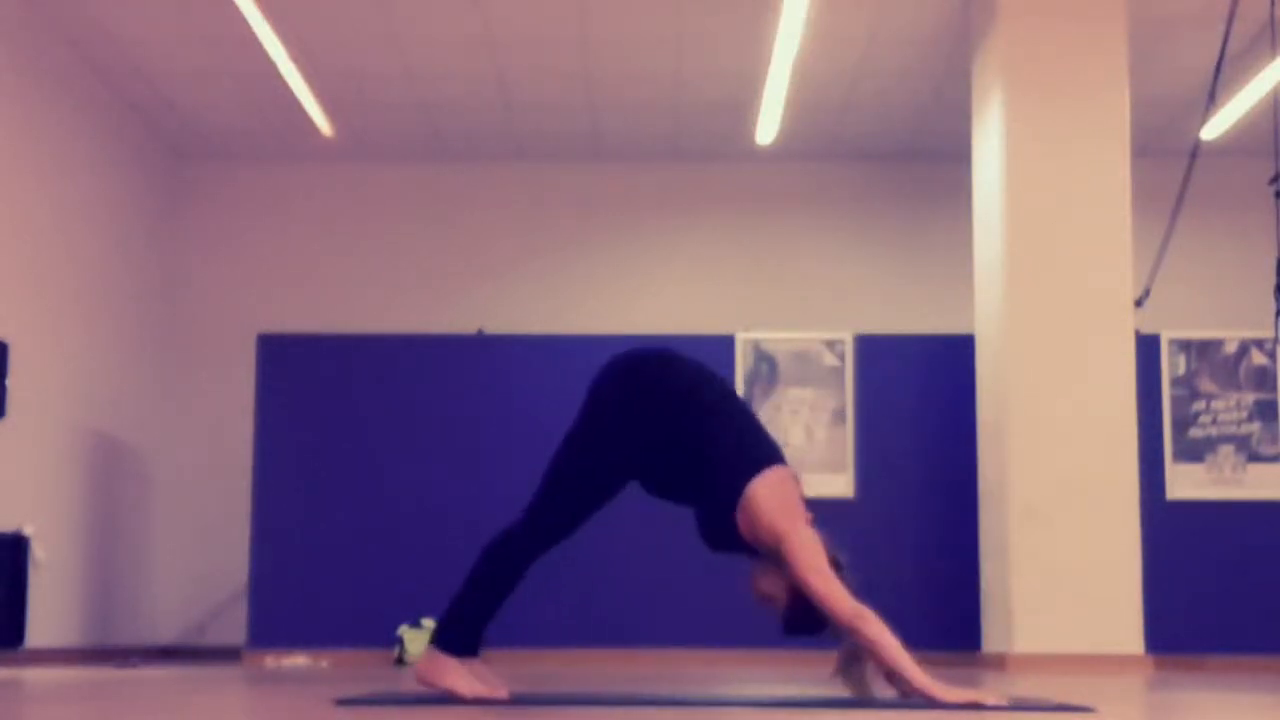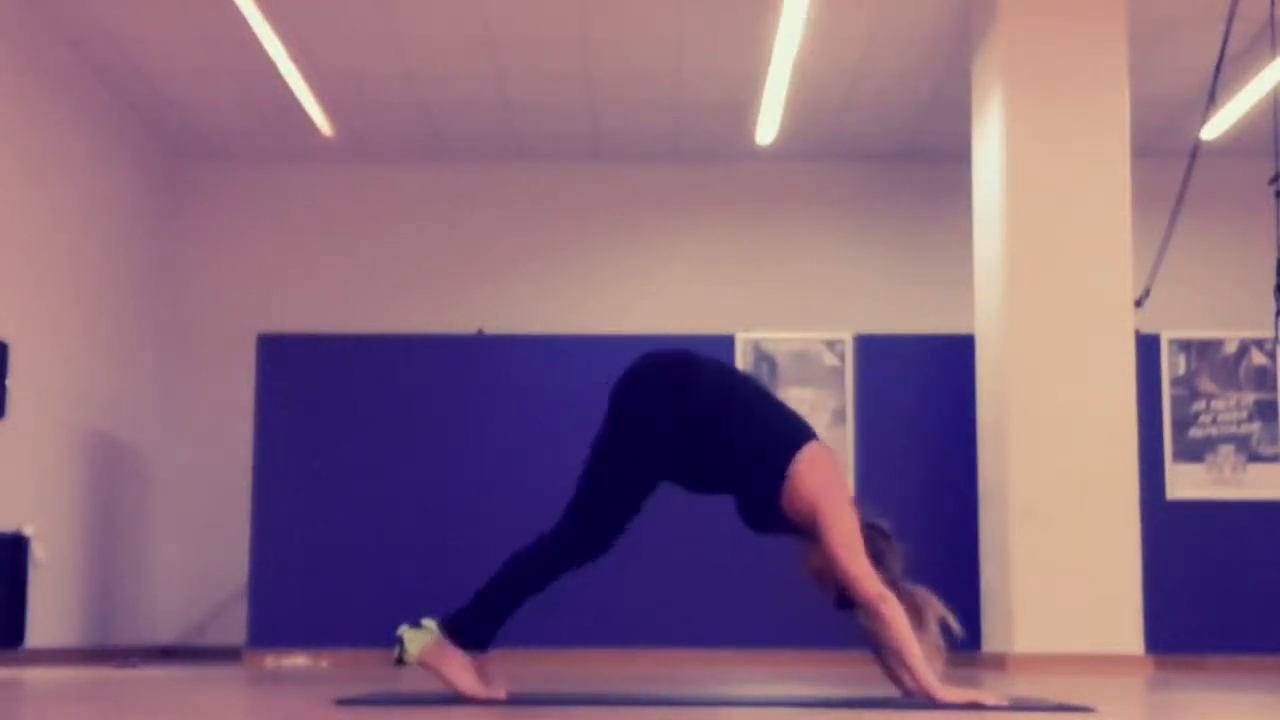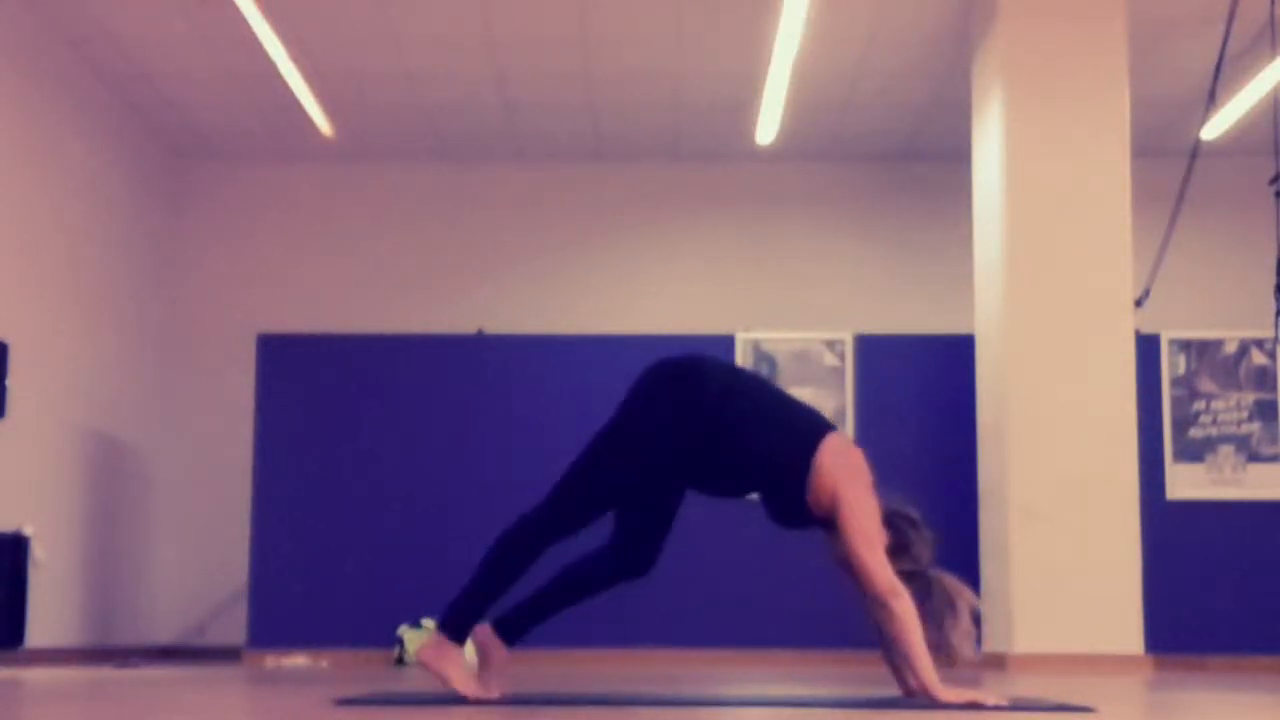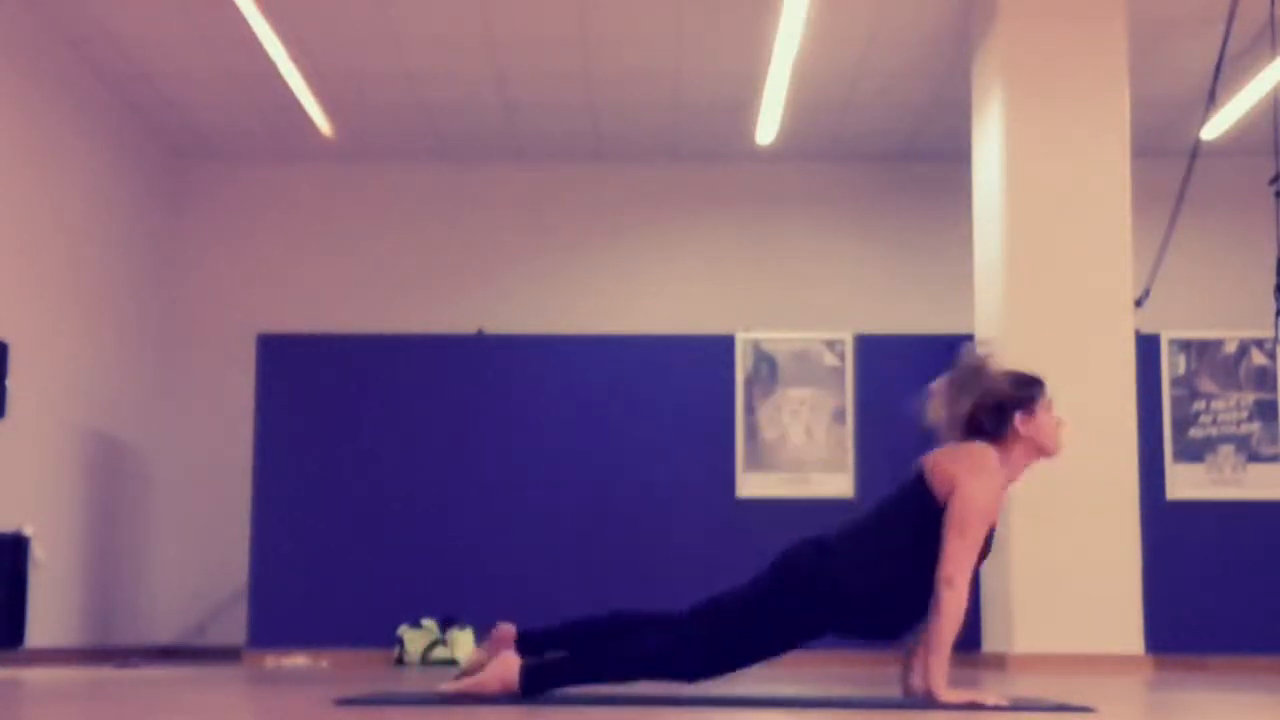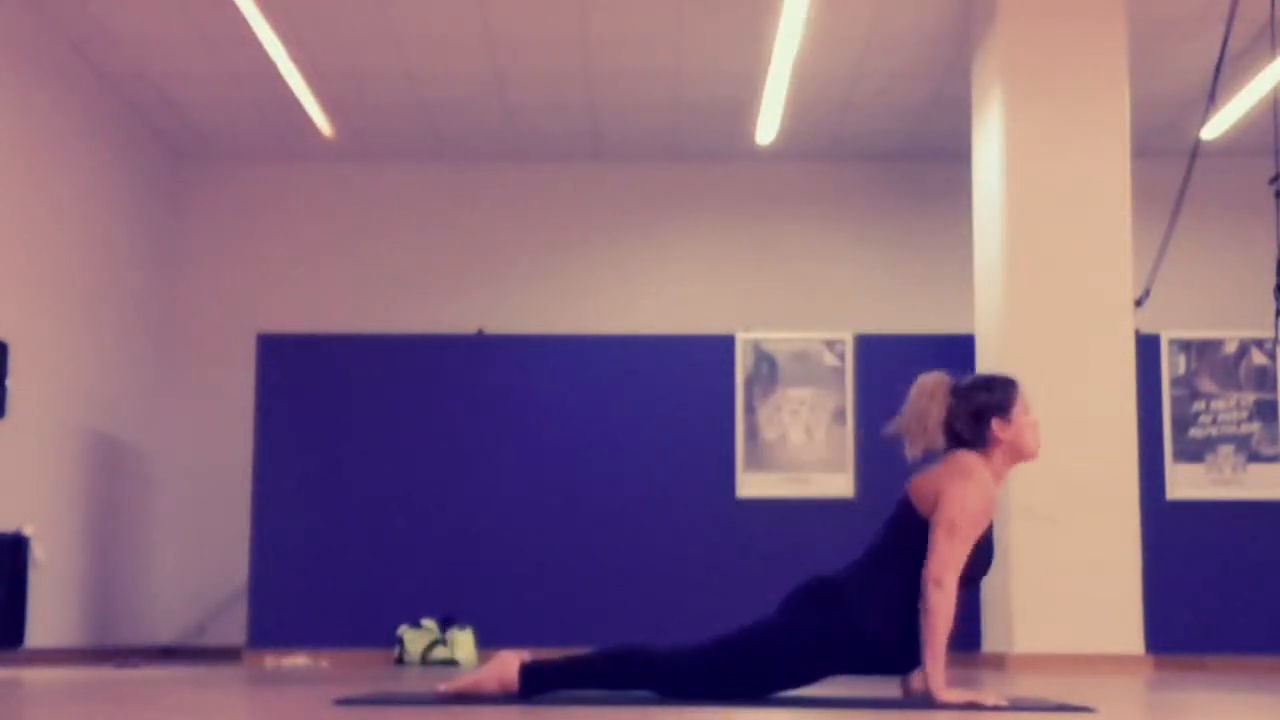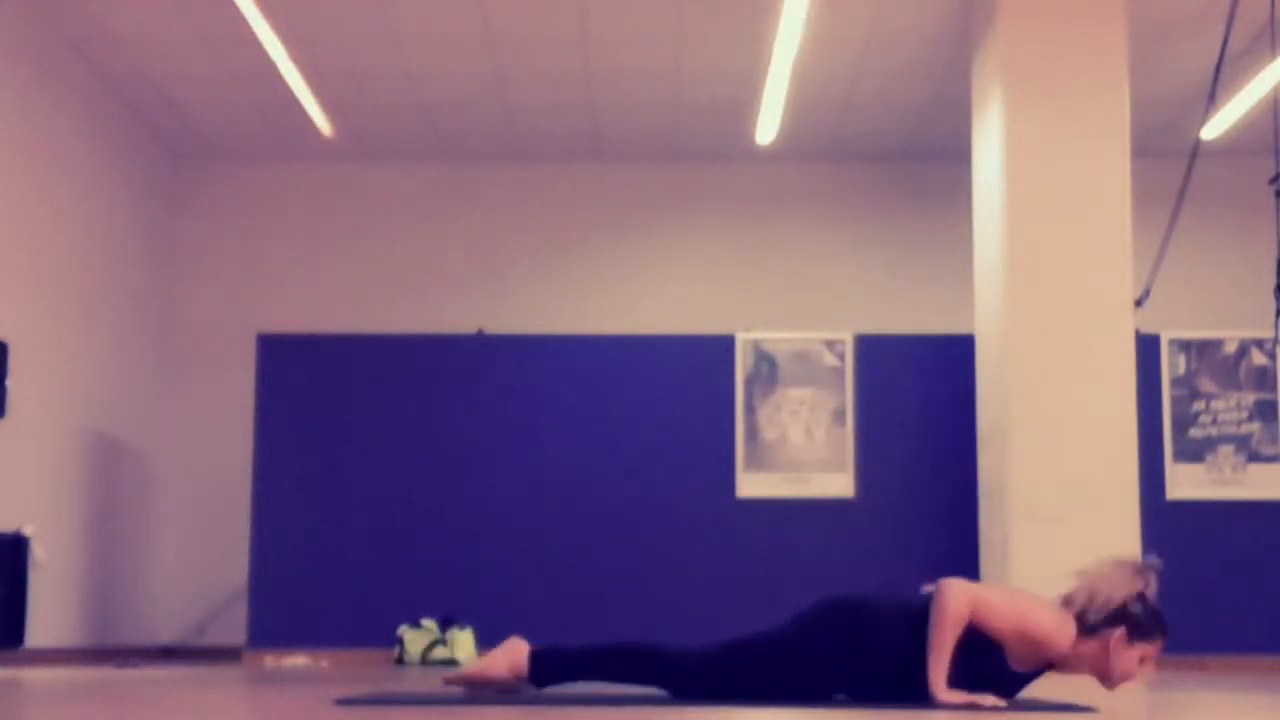
dt=0.3s
person 1, frame 1
left shoulder: (784, 525)
right shoulder: (780, 525)
left elbow: (852, 617)
right elbow: (853, 615)
left wrist: (910, 678)
right wrist: (932, 688)
left hip: (664, 397)
right hip: (637, 394)
left knee: (546, 527)
right knee: (543, 524)
left ankle: (456, 651)
right ankle: (448, 652)
person 1, frame 2
left shoulder: (830, 507)
right shoulder: (825, 504)
left elbow: (874, 600)
right elbow: (874, 597)
left wrist: (915, 680)
right wrist: (935, 687)
left hip: (675, 406)
right hip: (664, 399)
left knee: (585, 537)
right knee: (584, 534)
left ankle: (465, 642)
right ankle: (450, 641)
person 1, frame 3
left shoulder: (849, 494)
right shoulder: (850, 495)
left elbow: (882, 596)
right elbow: (889, 592)
left wrist: (913, 679)
right wrist: (935, 687)
left hip: (686, 416)
right hip: (679, 410)
left knee: (632, 555)
right knee: (554, 519)
left ankle: (494, 636)
right ankle: (447, 640)
person 1, frame 4
left shoulder: (969, 462)
right shoulder: (981, 469)
left elbow: (931, 575)
right elbow: (953, 582)
left wrist: (919, 669)
right wrist: (940, 681)
left hip: (829, 582)
right hip: (822, 584)
left knee: (676, 637)
right knee: (683, 650)
left ankle: (518, 644)
right ankle: (518, 670)
person 1, frame 5
left shoulder: (959, 473)
right shoulder: (971, 479)
left elbow: (930, 580)
right elbow: (939, 581)
left wrist: (921, 667)
right wrist: (936, 679)
left hip: (840, 621)
right hip: (836, 627)
left knee: (682, 669)
right knee: (680, 674)
left ankle: (528, 666)
right ankle: (521, 674)
person 1, frame 6
left shoulder: (1044, 630)
right shoulder: (1042, 630)
left elbow: (950, 596)
right elbow: (950, 595)
left wrist: (940, 681)
right wrist: (936, 685)
left hip: (845, 653)
right hip: (838, 650)
left knee: (682, 670)
right knee: (685, 674)
left ankle: (530, 660)
right ankle: (526, 662)
